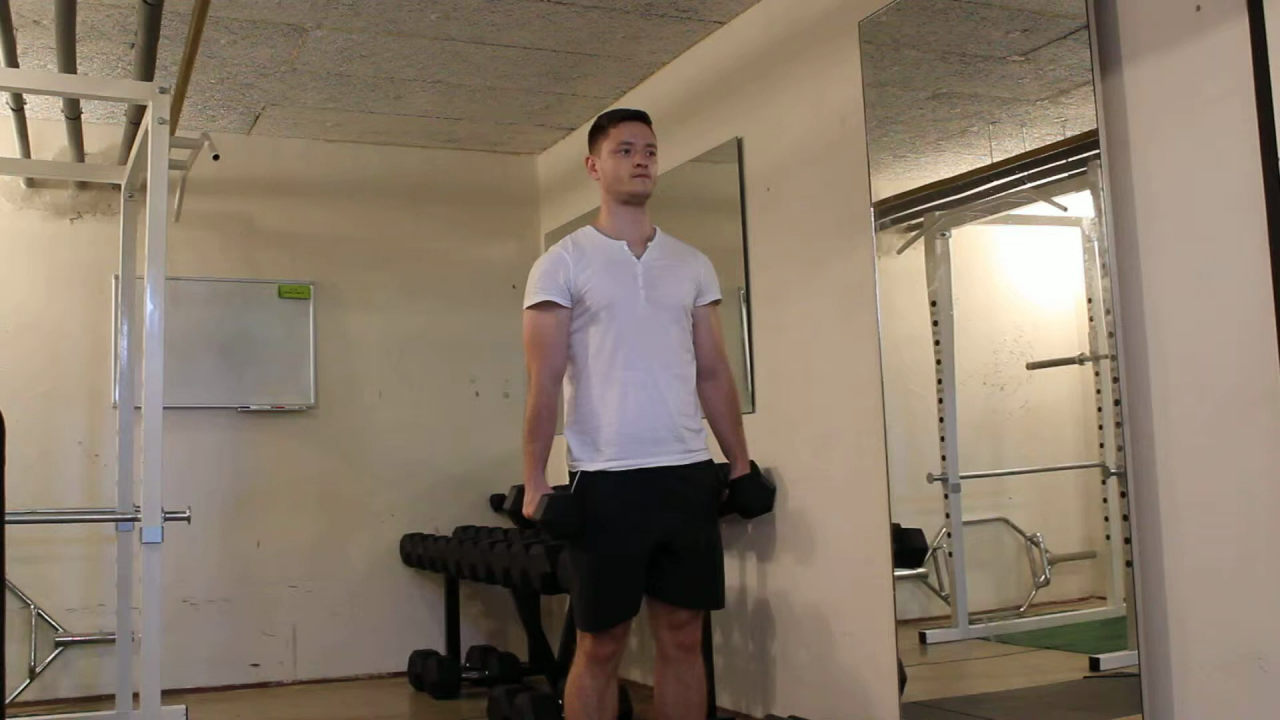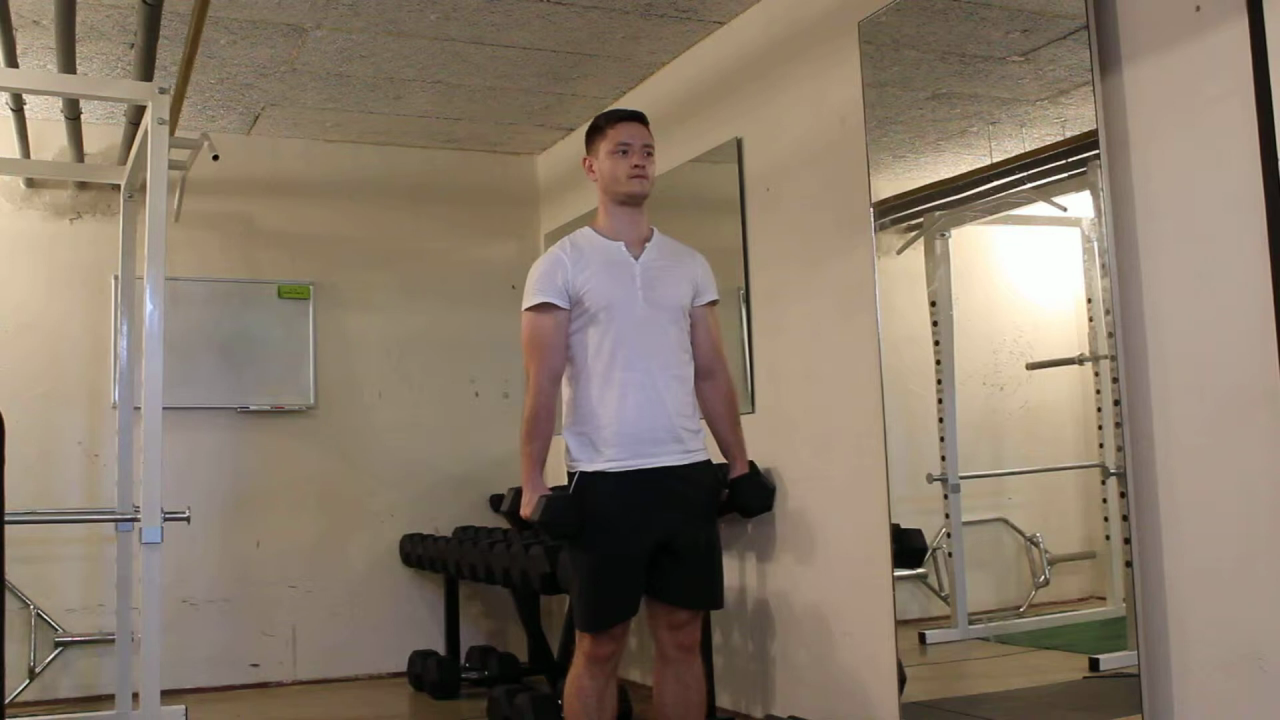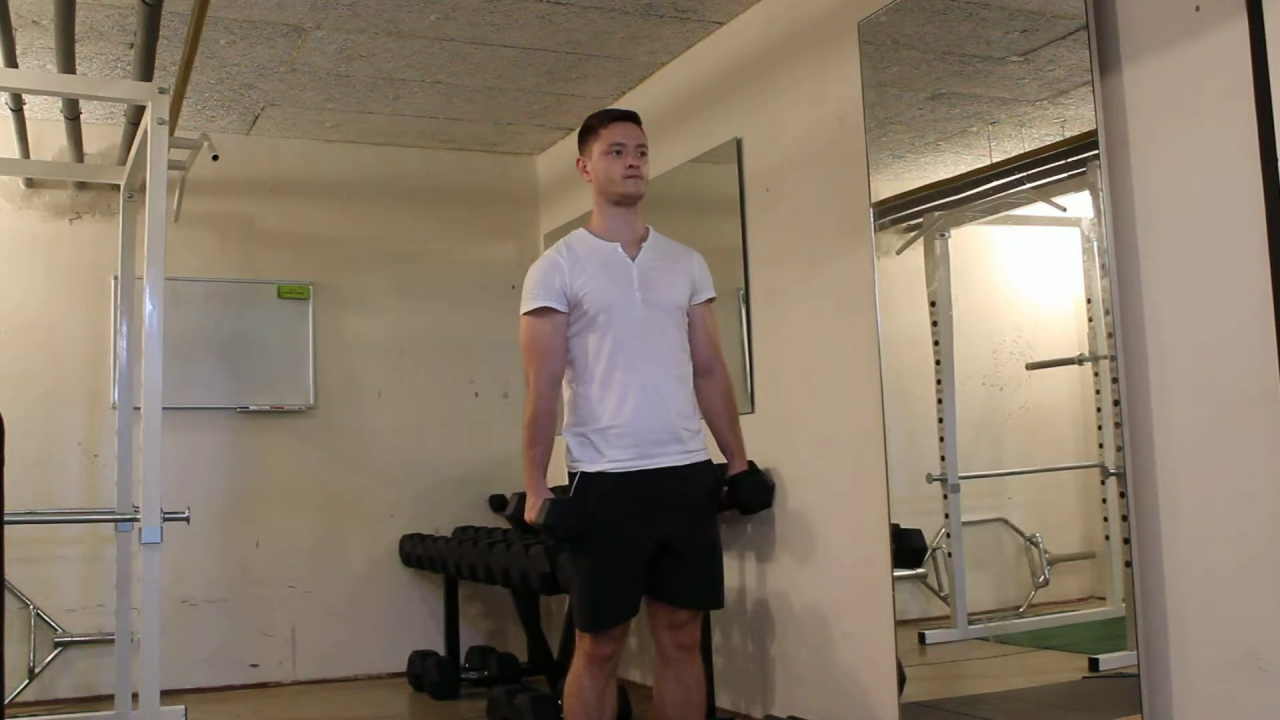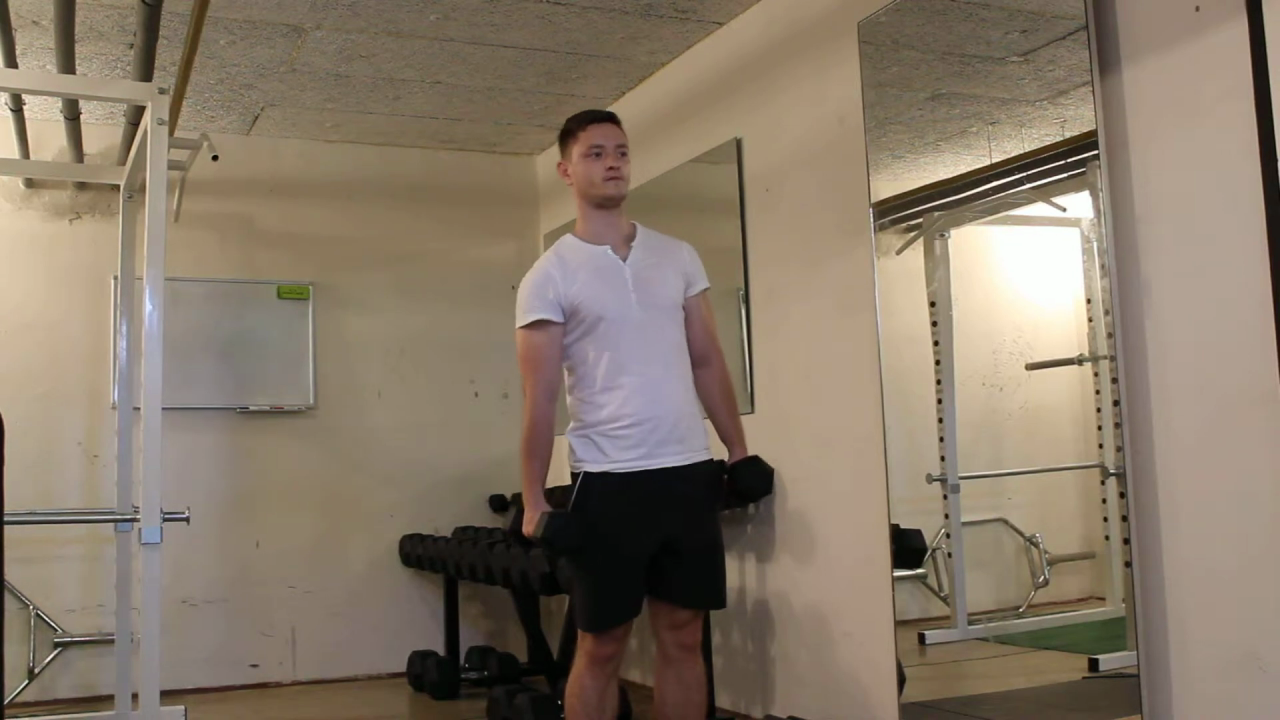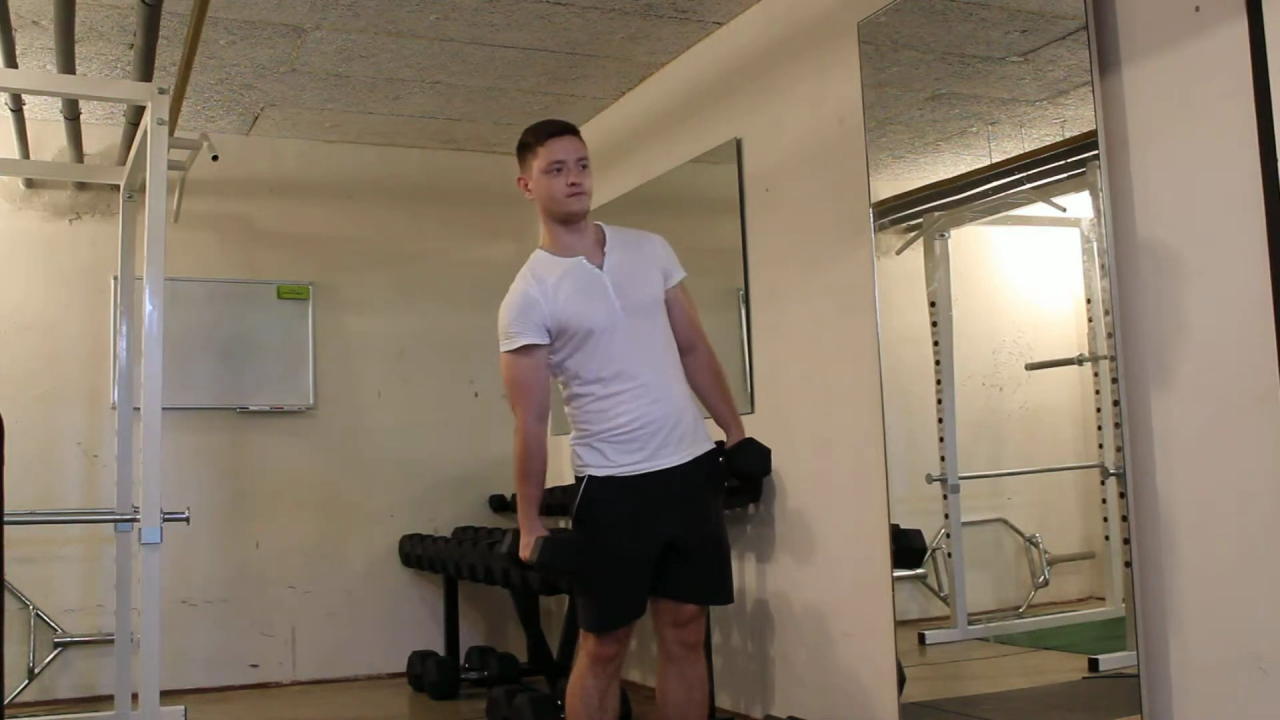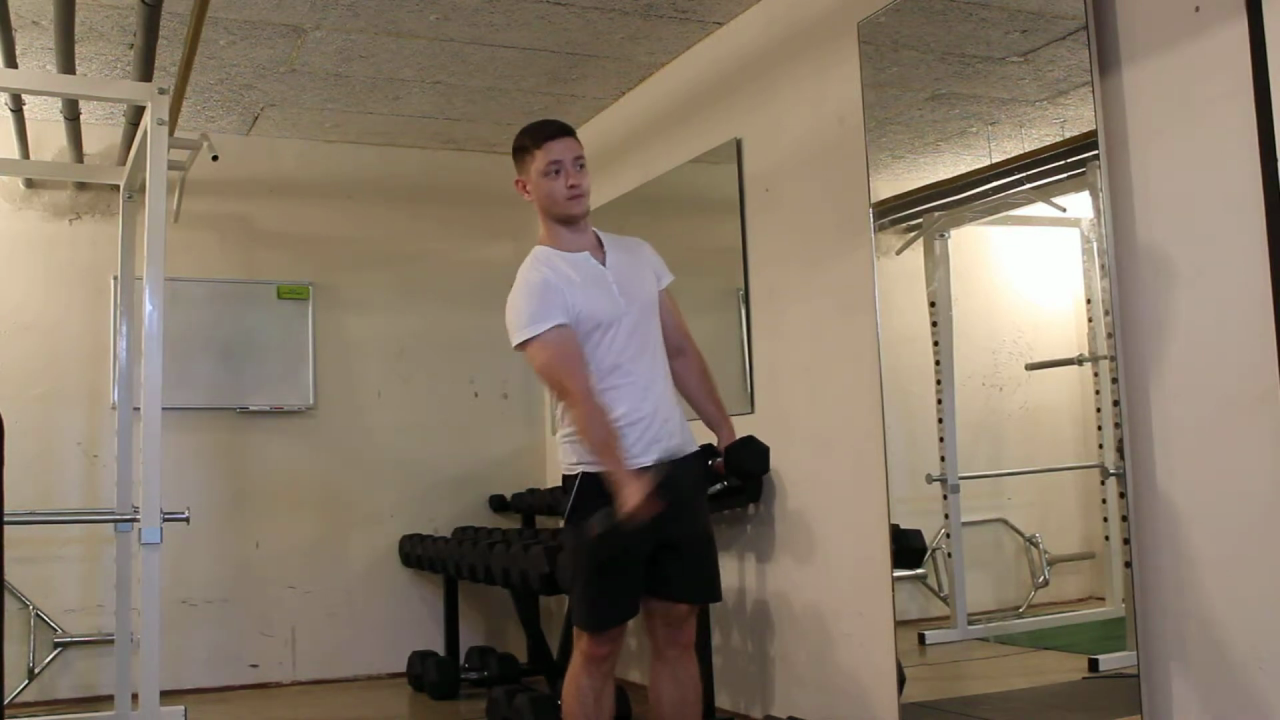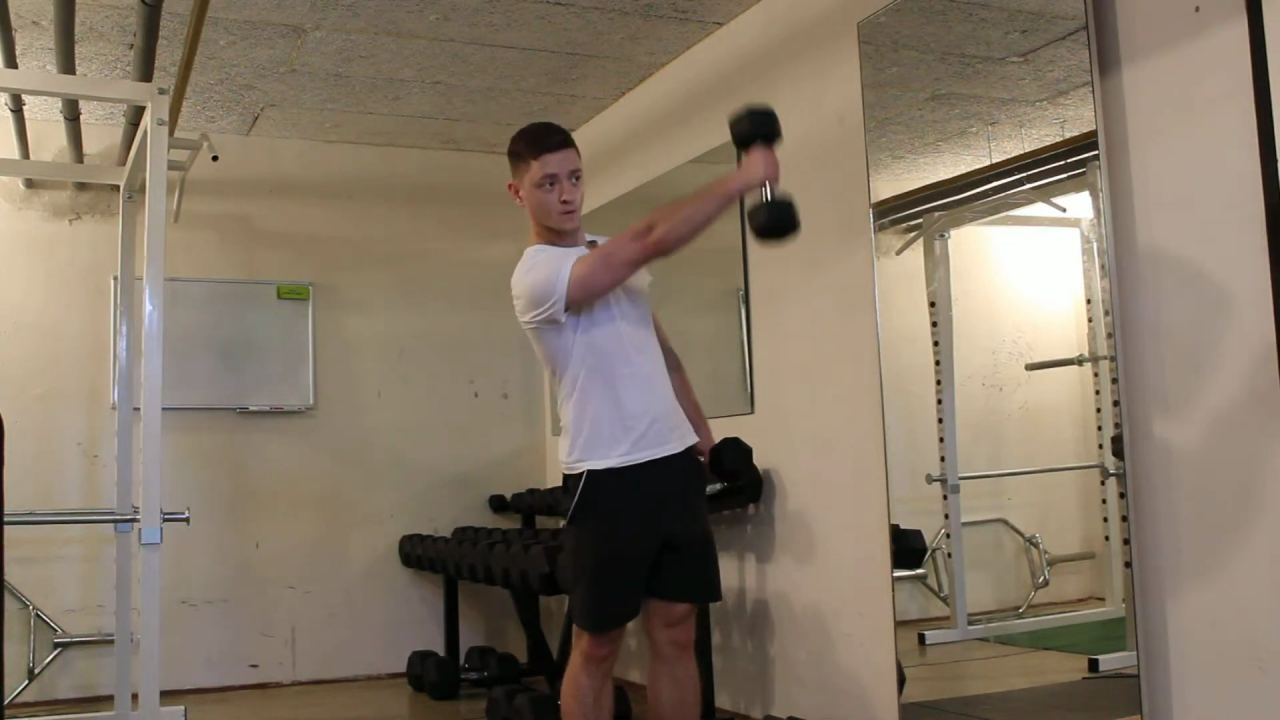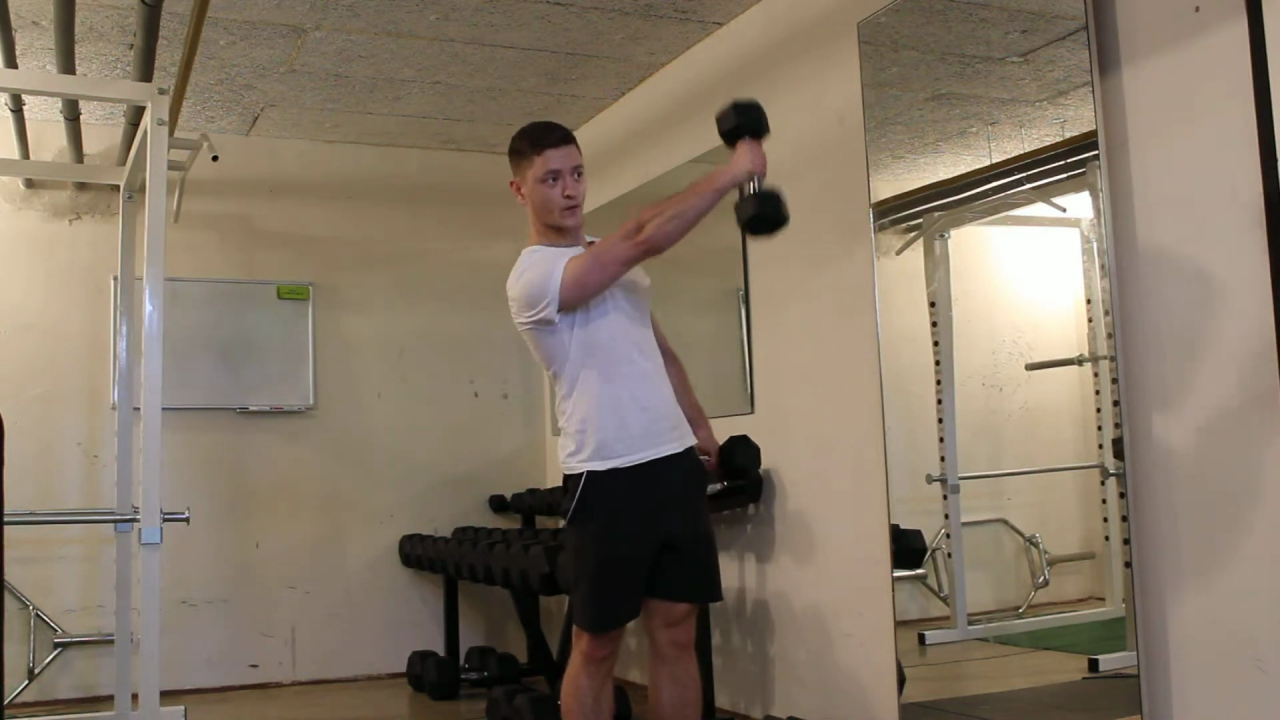
dt=0.4s
person 1, frame 1
left shoulder: (691, 263)
right shoulder: (563, 263)
left elbow: (713, 373)
right elbow: (545, 381)
left wrist: (741, 462)
right wrist: (534, 480)
left hip: (688, 473)
right hip: (607, 478)
left knee: (682, 636)
right knee: (601, 644)
person 1, frame 2
left shoulder: (689, 264)
right shoulder: (561, 265)
left elbow: (712, 374)
right elbow: (543, 383)
left wrist: (740, 463)
right wrist: (531, 483)
left hip: (687, 474)
right hip: (606, 480)
left knee: (682, 636)
right knee: (600, 645)
person 1, frame 3
left shoulder: (686, 263)
right shoulder: (558, 267)
left elbow: (710, 371)
right elbow: (543, 387)
left wrist: (738, 460)
right wrist: (536, 487)
left hip: (687, 473)
right hip: (606, 480)
left knee: (682, 638)
right knee: (600, 646)
person 1, frame 4
left shoulder: (677, 255)
right shoulder: (550, 277)
left elbow: (707, 362)
right elbow: (540, 398)
left wrist: (739, 447)
right wrist: (533, 500)
left hip: (690, 473)
right hip: (610, 481)
left knee: (683, 635)
right knee: (602, 645)
person 1, frame 5
left shoulder: (650, 249)
right shoulder: (529, 297)
left elbow: (693, 348)
right elbow: (530, 423)
left wrist: (735, 431)
right wrist: (530, 522)
left hip: (691, 468)
right hip: (613, 485)
left knee: (685, 634)
right knee: (604, 646)
person 1, frame 6
left shoulder: (639, 254)
right shoulder: (536, 287)
left elbow: (681, 351)
right elbow: (579, 393)
left wrist: (726, 429)
right wrist: (623, 480)
left hip: (678, 467)
right hip: (604, 481)
left knee: (677, 633)
right knee: (597, 646)
person 1, frame 7
left shoulder: (614, 258)
right shoulder: (539, 277)
right elbow: (651, 239)
left wrist: (700, 428)
right wrist: (739, 181)
left hip: (673, 463)
right hip: (608, 478)
left knee: (675, 630)
right knee: (597, 645)
person 1, frame 8
left shoulder: (616, 259)
right shoulder: (534, 276)
right elbow: (643, 237)
left wrist: (703, 431)
right wrist: (728, 175)
left hip: (674, 464)
right hip: (608, 478)
left knee: (676, 632)
right knee: (597, 645)
